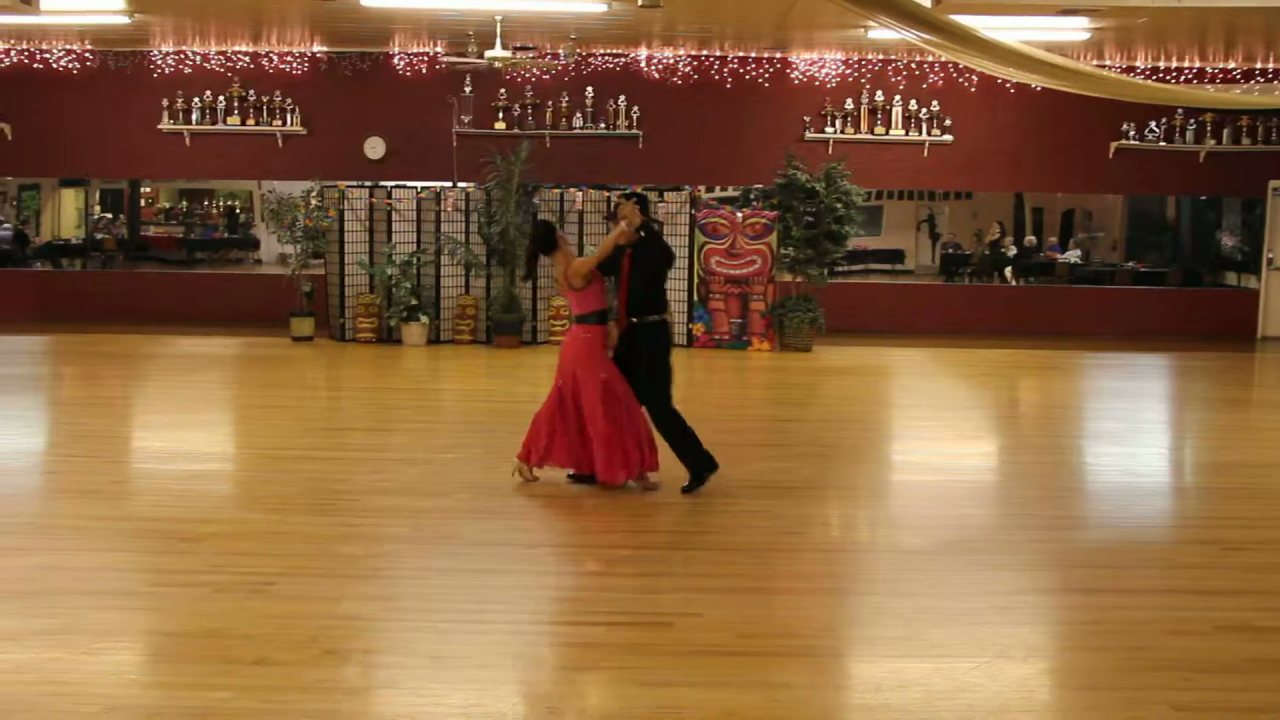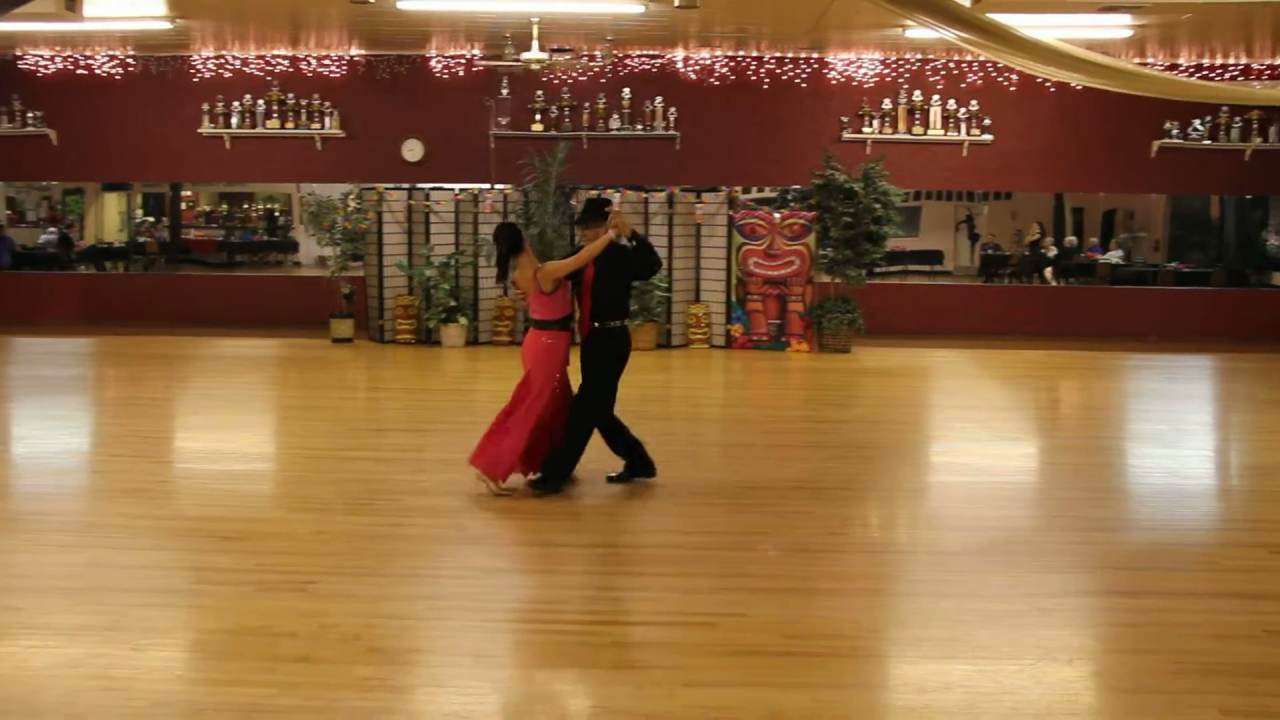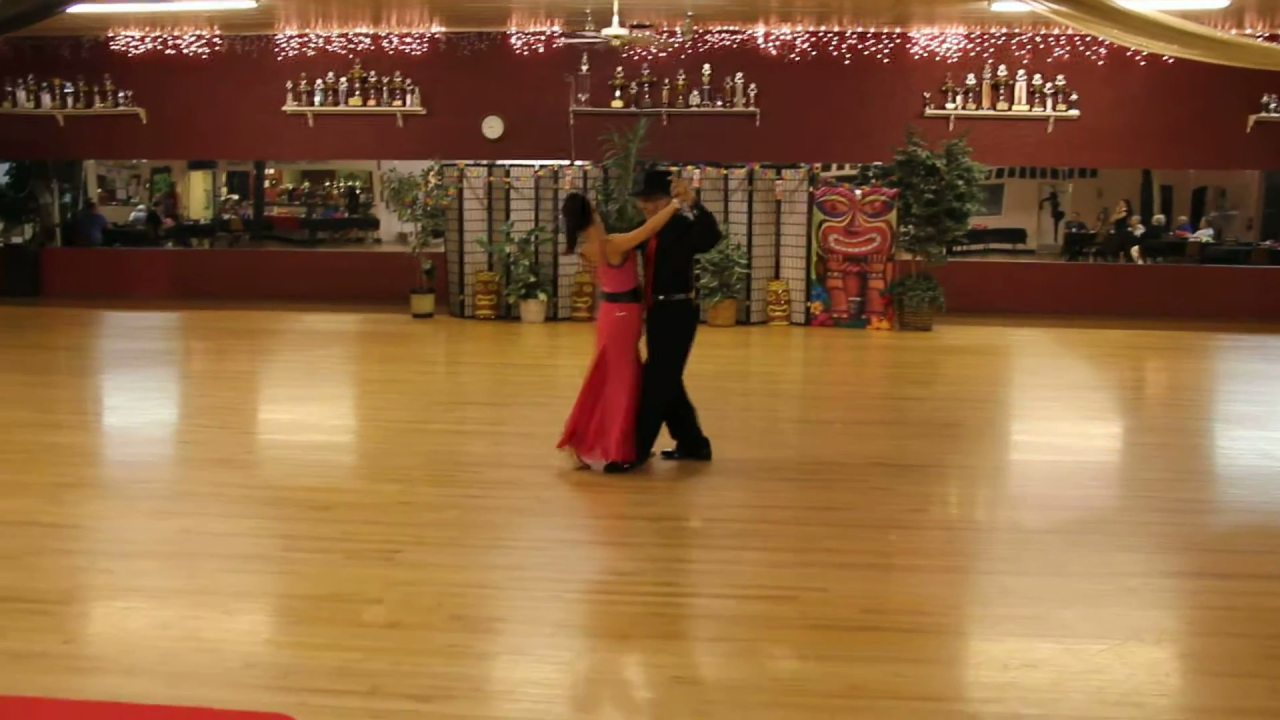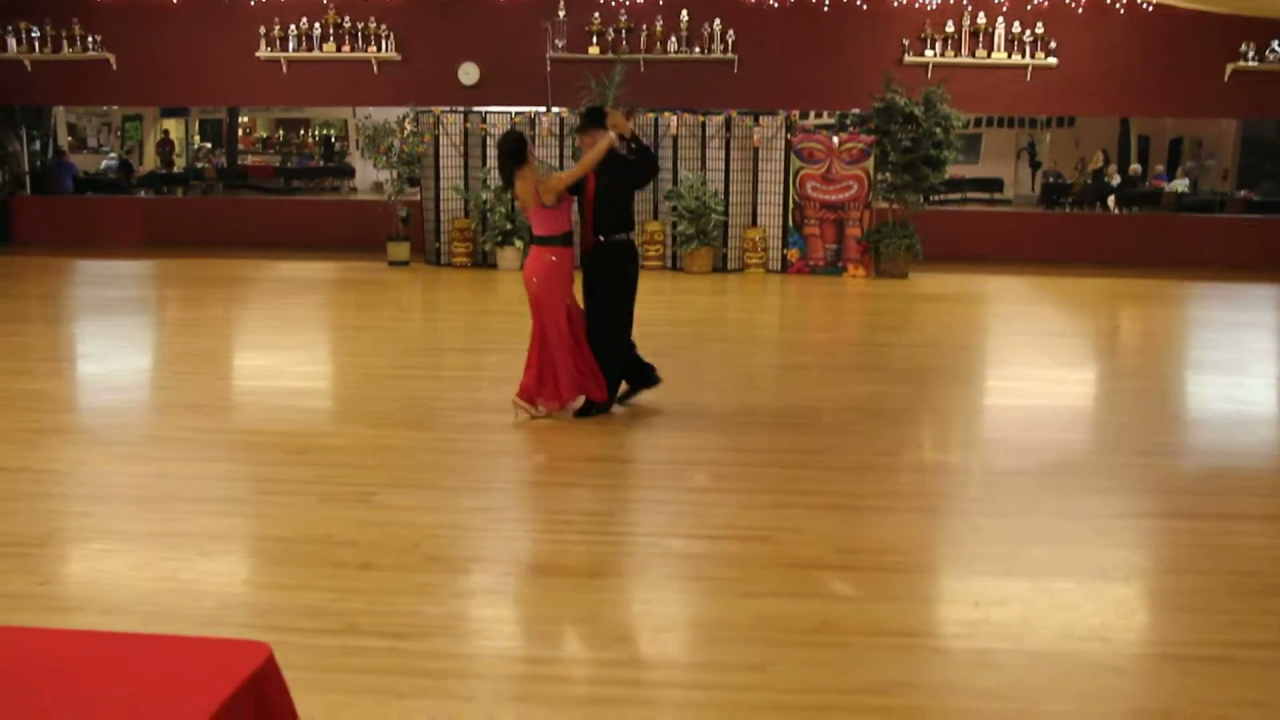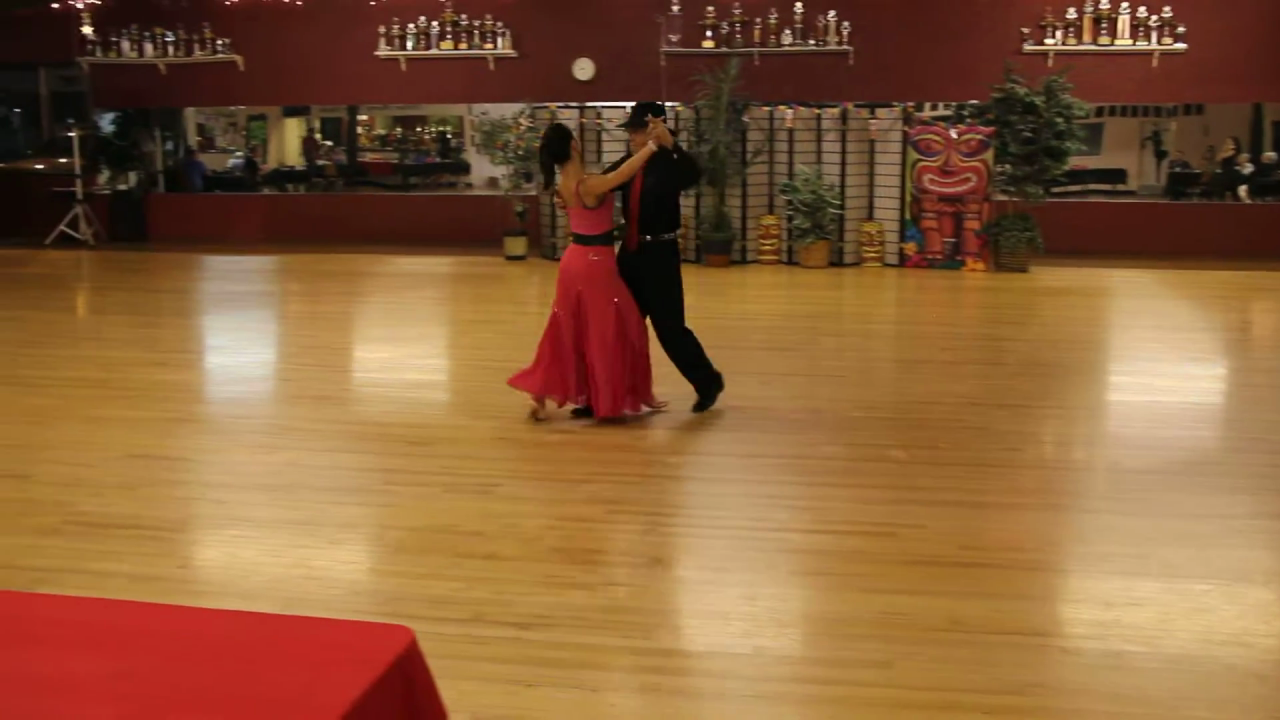
dt=0.7s
person 1, frame 1
left shoulder: (651, 249)
right shoulder: (621, 251)
left elbow: (666, 257)
right elbow: (597, 268)
left wrist: (639, 224)
left hip: (651, 334)
right hip: (630, 333)
left knee: (658, 406)
left ankle: (701, 465)
person 1, frame 2
left shoulder: (621, 256)
left elbow: (652, 265)
left wrist: (629, 233)
left hip: (612, 339)
right hip: (592, 339)
left knee: (585, 408)
right knee: (598, 409)
left ankle: (555, 475)
right ankle: (638, 463)
person 1, frame 3
left shoulder: (683, 228)
left elbow: (711, 237)
left wrist: (693, 204)
left hip: (677, 312)
right hip: (658, 312)
left knee: (656, 382)
right knee: (665, 381)
left ankle: (635, 451)
right ankle: (693, 443)
person 1, frame 4
left shoulder: (621, 166)
right shoulder: (585, 169)
left elbow: (648, 169)
left wrist: (629, 135)
left hip: (617, 253)
right hip: (593, 253)
left knee: (611, 324)
right knee: (598, 322)
left ankle: (602, 395)
right ankle: (640, 373)
person 1, frame 5
left shoulder: (667, 164)
right shoulder: (627, 163)
left elbow: (692, 176)
left wrist: (669, 143)
left hip: (659, 253)
right hip: (631, 250)
left knee: (669, 325)
left ankle: (708, 381)
person 2, frame 1
left shoulder: (563, 270)
right shoulder: (575, 268)
left elbow: (599, 261)
right elbow: (601, 250)
left wrist: (623, 233)
right wrist: (624, 226)
left hip: (579, 339)
right hip: (587, 341)
left knee: (563, 403)
right knee: (611, 404)
left ankle: (528, 458)
right ankle: (631, 470)
person 2, frame 2
left shoulder: (518, 276)
right shoulder: (545, 272)
right elbow: (584, 257)
right wrist: (612, 234)
left hip: (539, 341)
right hip: (549, 345)
left knee: (554, 406)
right knee: (528, 409)
right ankle: (490, 467)
person 2, frame 3
left shoulder: (587, 248)
right shoulder: (613, 244)
right elbow: (650, 228)
right wrist: (676, 202)
left hip: (611, 314)
right hip: (622, 316)
left knee: (611, 381)
right knee: (618, 383)
right ankle: (607, 448)
person 2, frame 4
left shoulder: (519, 187)
right shoulder: (547, 185)
right elbow: (584, 165)
left hip: (539, 261)
right hip: (553, 264)
left knee: (553, 330)
right knee: (557, 331)
left ankle: (541, 393)
right ankle: (531, 395)
person 2, frame 5
left shoulder: (563, 184)
right shoulder: (588, 185)
right elbow: (624, 172)
right wrist: (652, 145)
left hip: (574, 260)
right hip: (596, 263)
left knee: (566, 330)
right knee: (617, 328)
left ankle: (541, 396)
right ankle: (624, 398)
